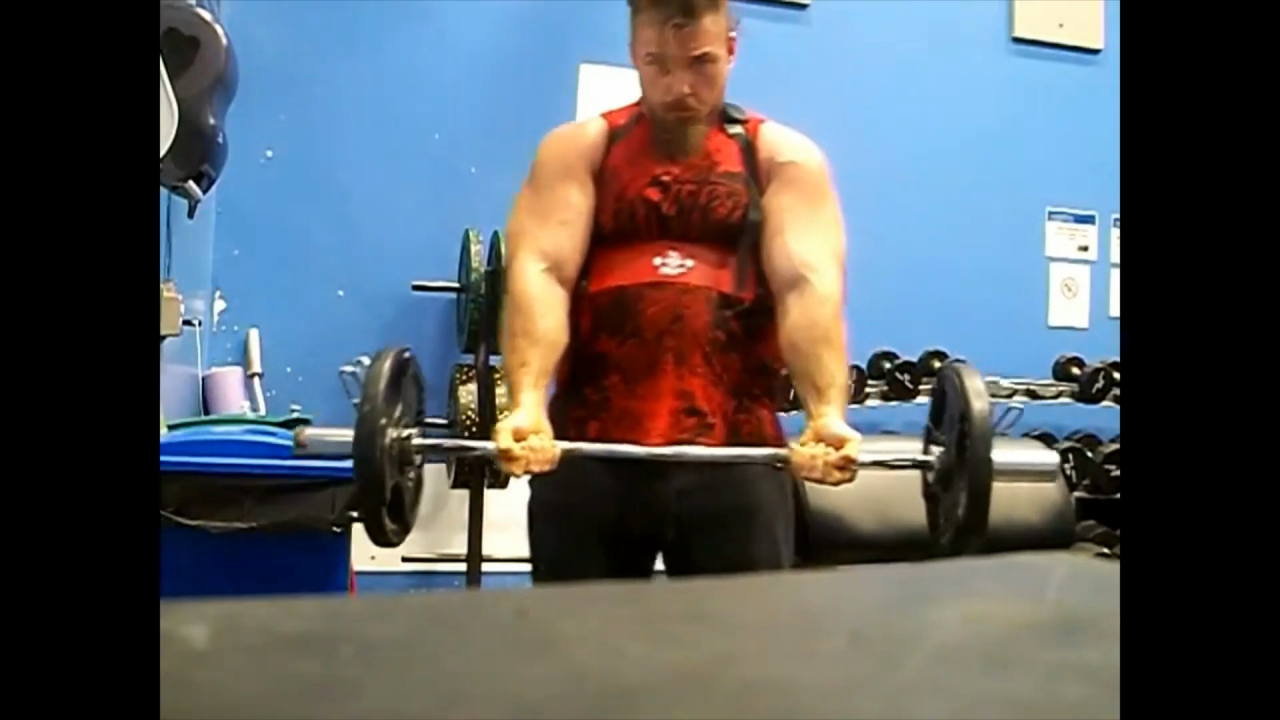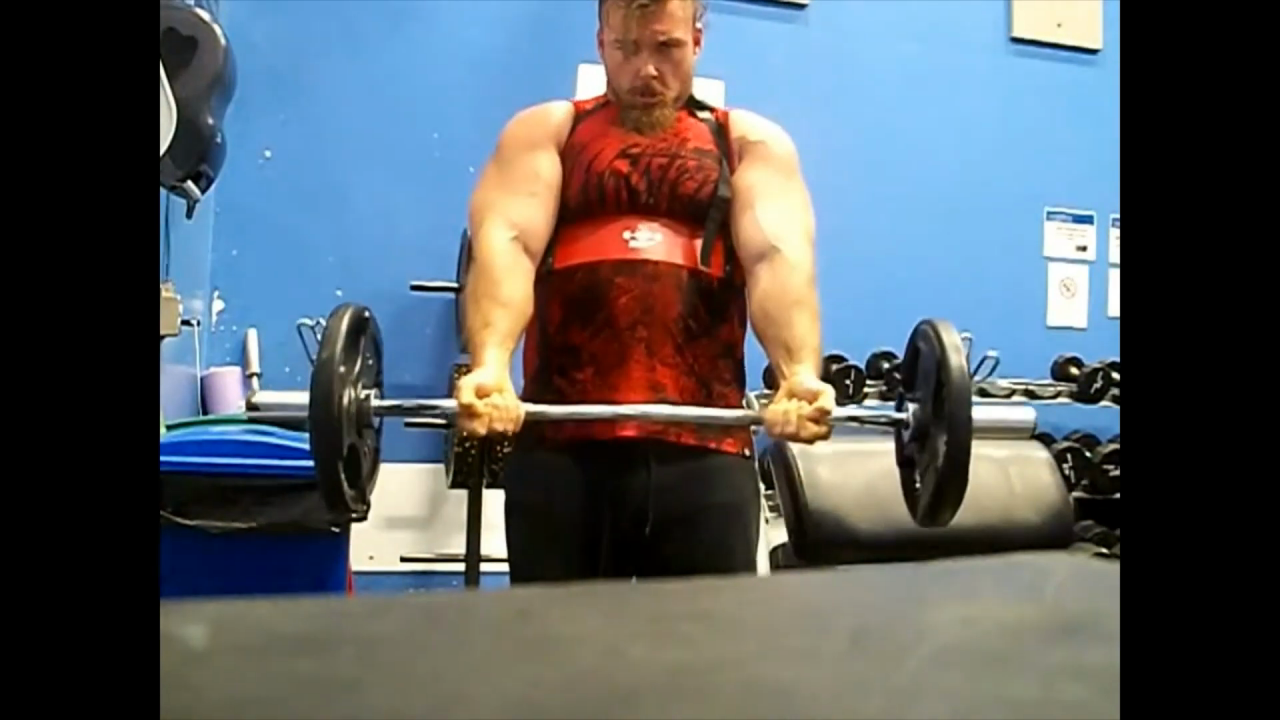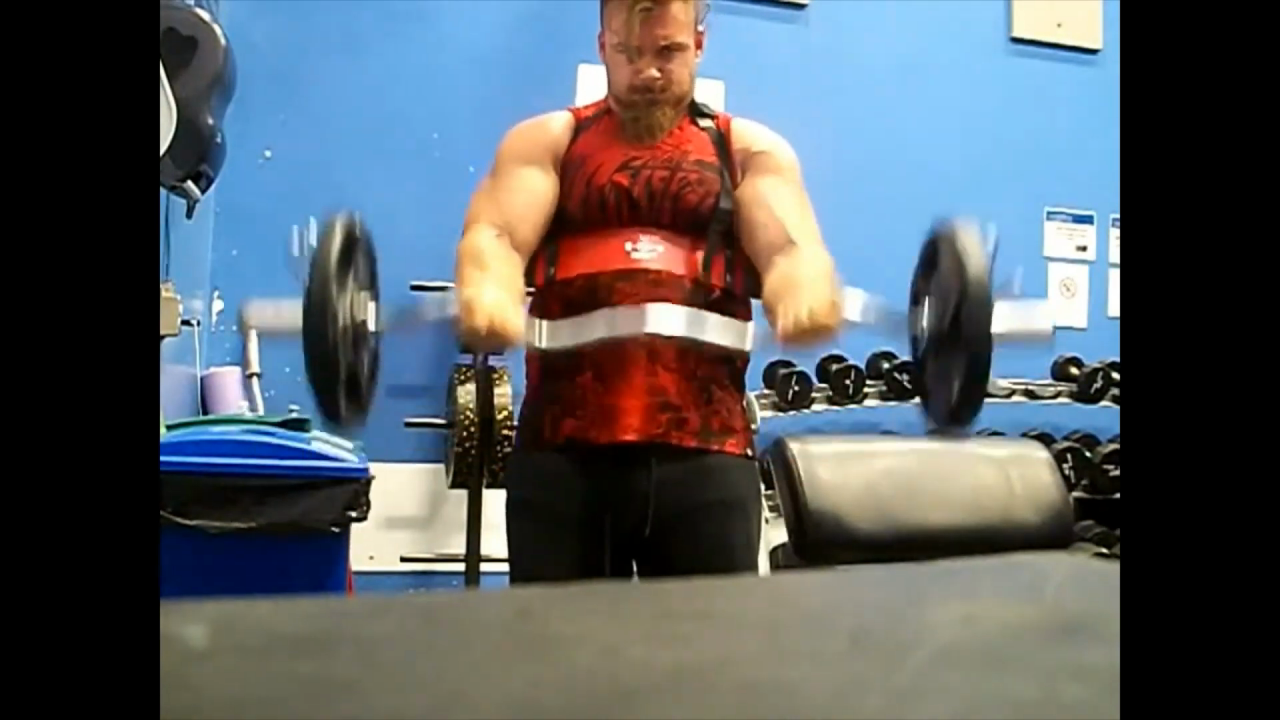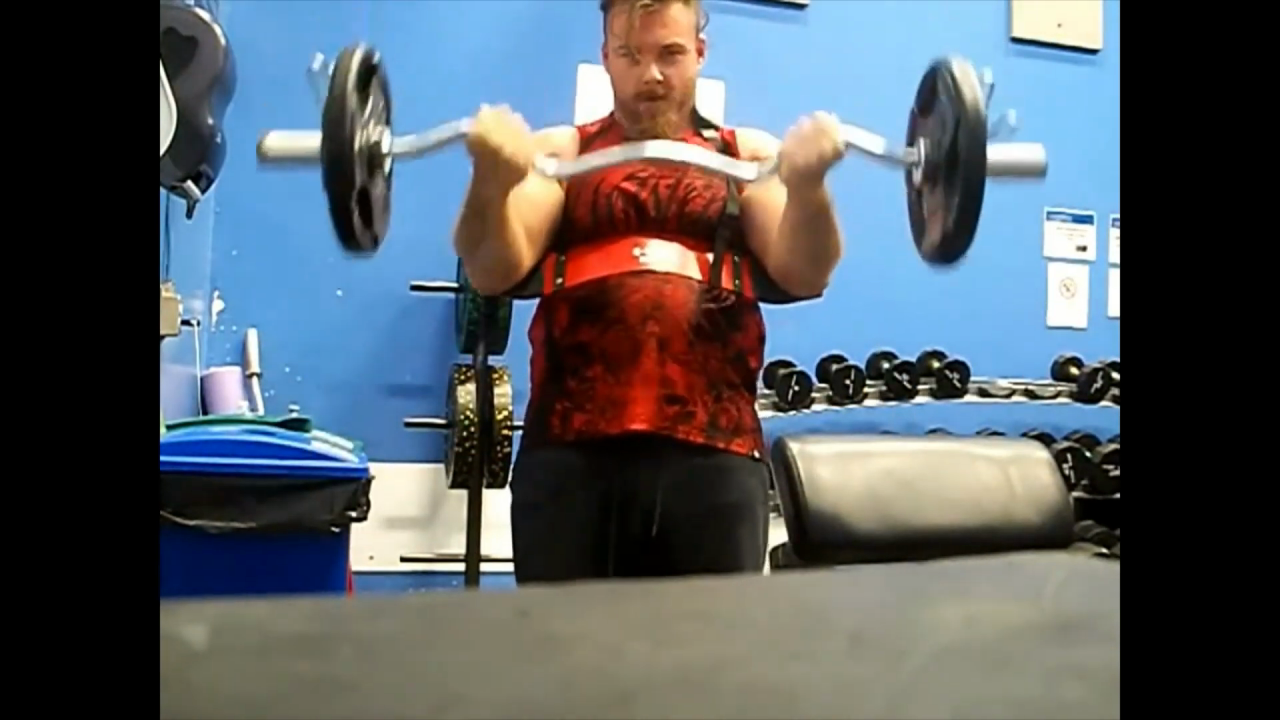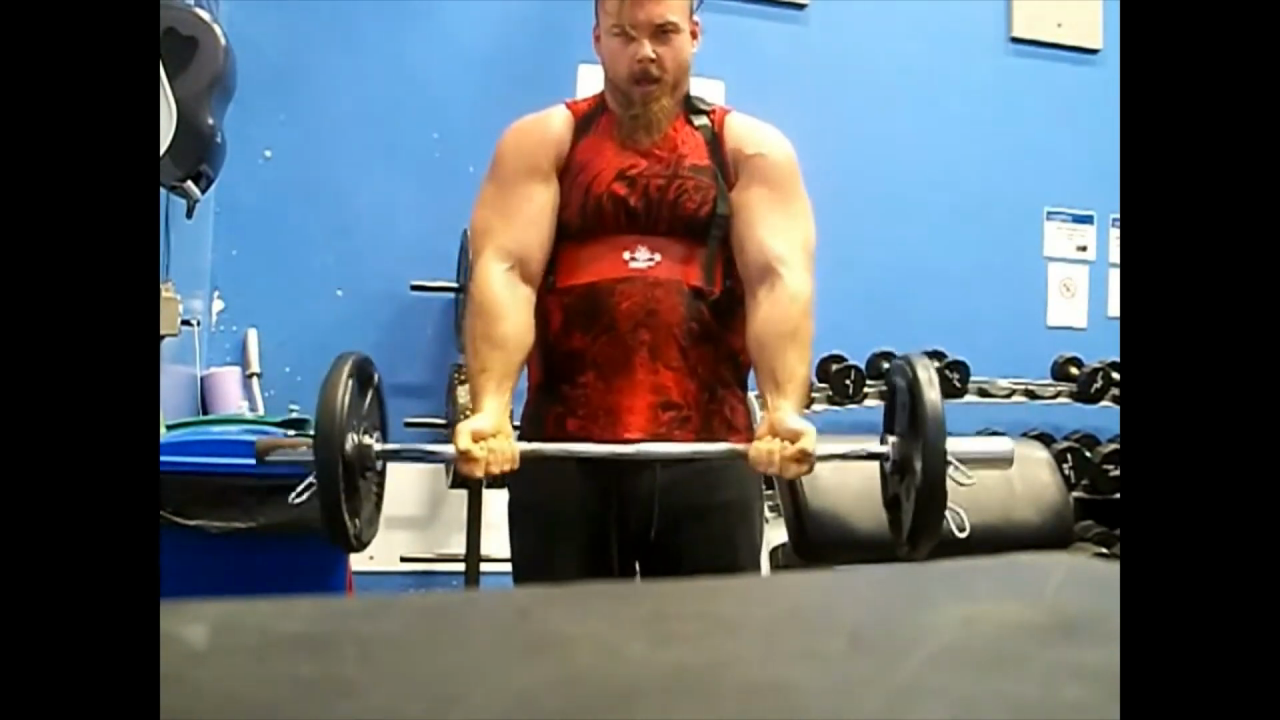
dt=1s
person 1, frame 1
left shoulder: (782, 156)
right shoulder: (578, 149)
left elbow: (808, 286)
right elbow: (540, 273)
left wrist: (827, 413)
right wrist: (526, 405)
left hip: (734, 454)
right hip: (590, 449)
person 1, frame 2
left shoulder: (751, 141)
right shoulder: (544, 131)
left elbow: (778, 257)
right elbow: (505, 244)
left wrist: (800, 373)
right wrist: (489, 365)
left hip: (704, 447)
right hip: (562, 442)
person 1, frame 3
left shoulder: (750, 149)
right shoulder: (547, 141)
left elbow: (791, 250)
right elbow: (494, 236)
left wrist: (808, 294)
right wrist: (488, 292)
left hip: (705, 447)
right hip: (564, 446)
person 1, frame 4
left shoulder: (753, 156)
right shoulder: (554, 153)
left elbow: (806, 273)
right elbow: (492, 271)
left wrist: (806, 186)
right wrist: (492, 183)
left hip: (713, 449)
right hip: (571, 447)
person 1, frame 5
left shoulder: (750, 146)
right shoulder: (542, 140)
left elbow: (778, 278)
right elbow: (504, 272)
left wrist: (784, 410)
right wrist: (490, 407)
left hip: (707, 447)
right hip: (566, 447)
